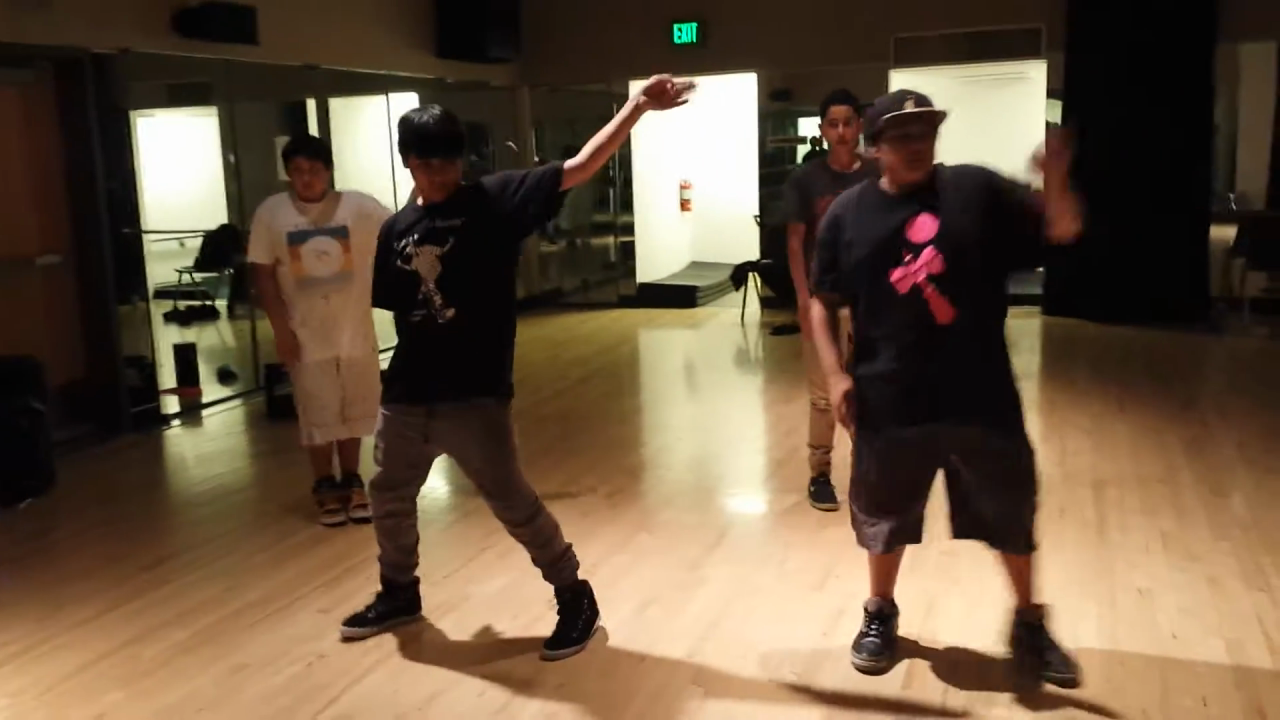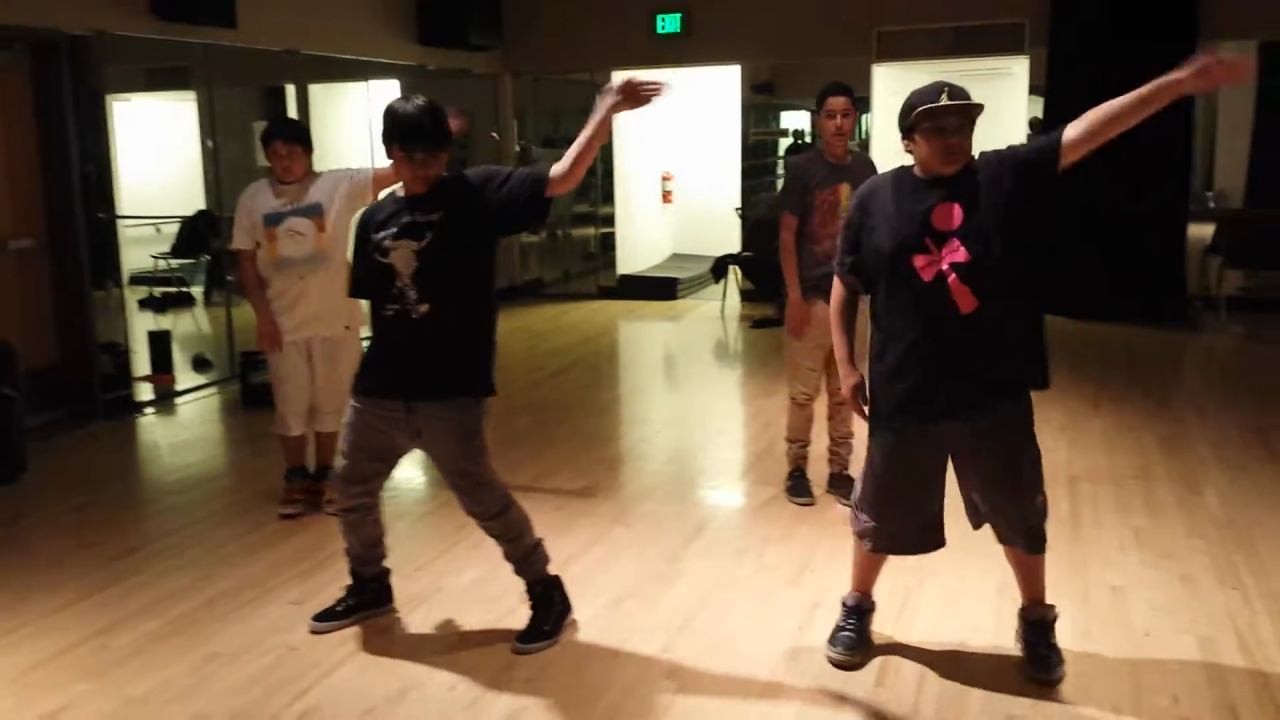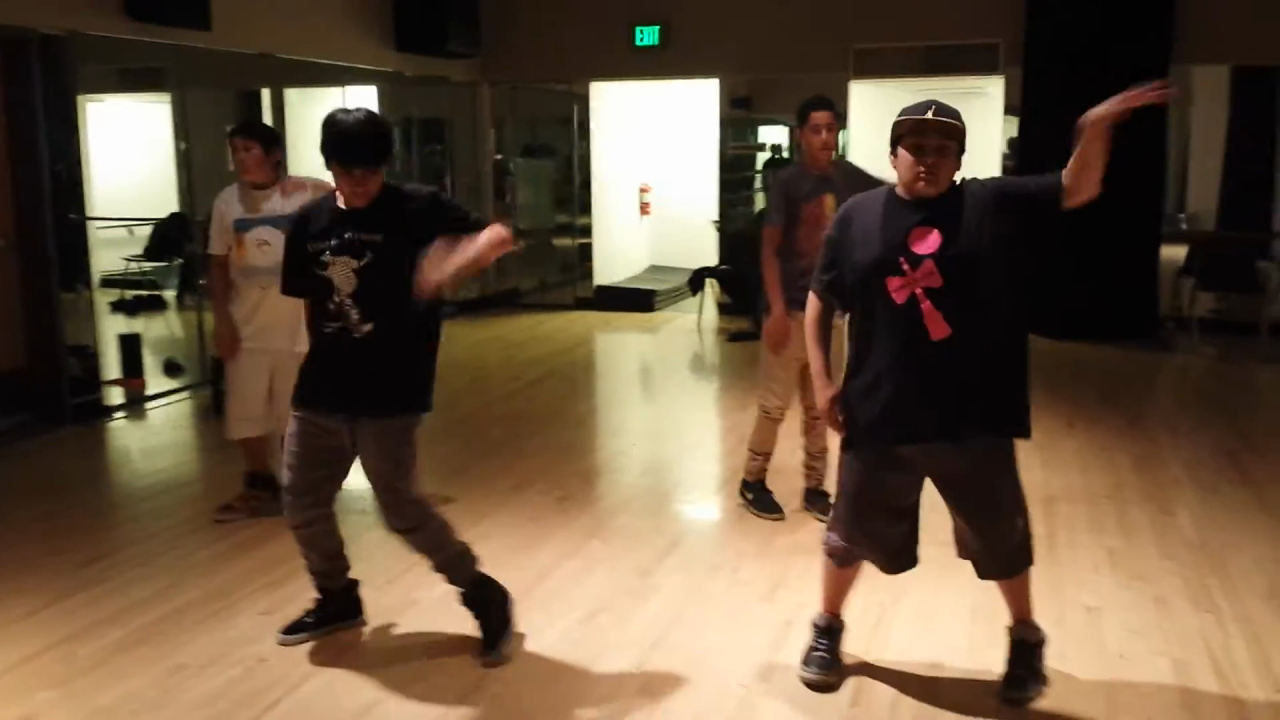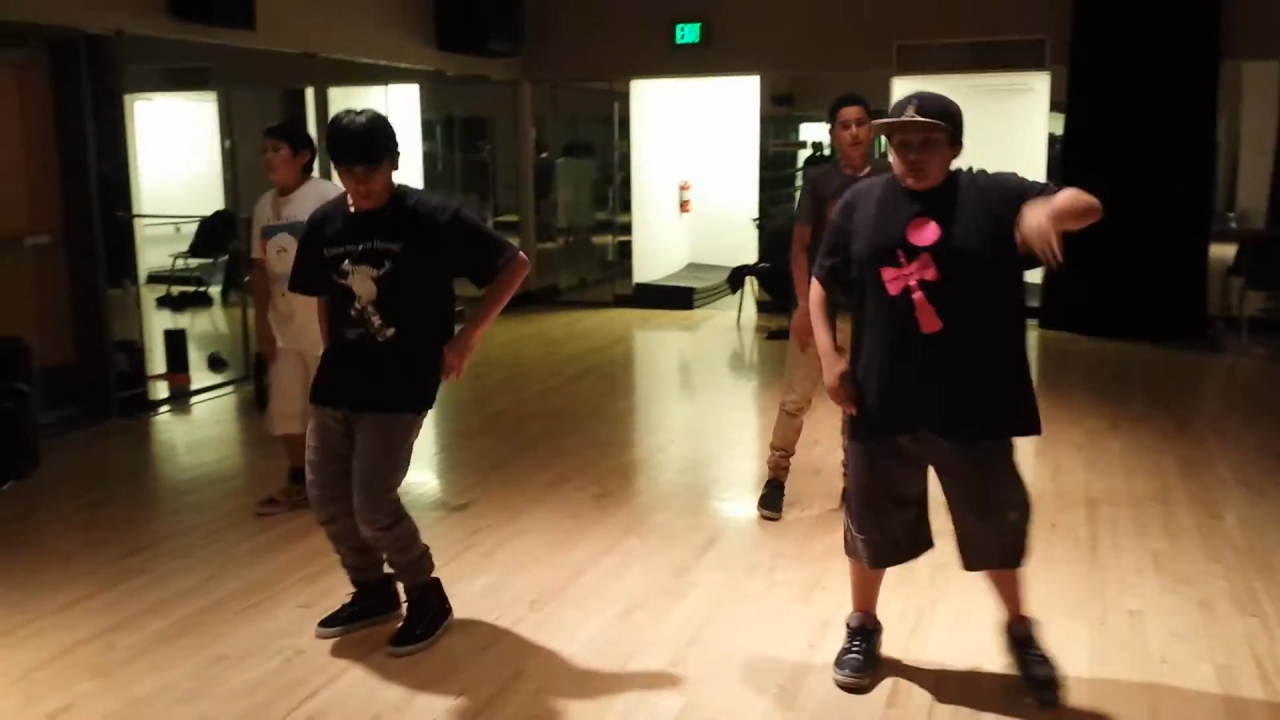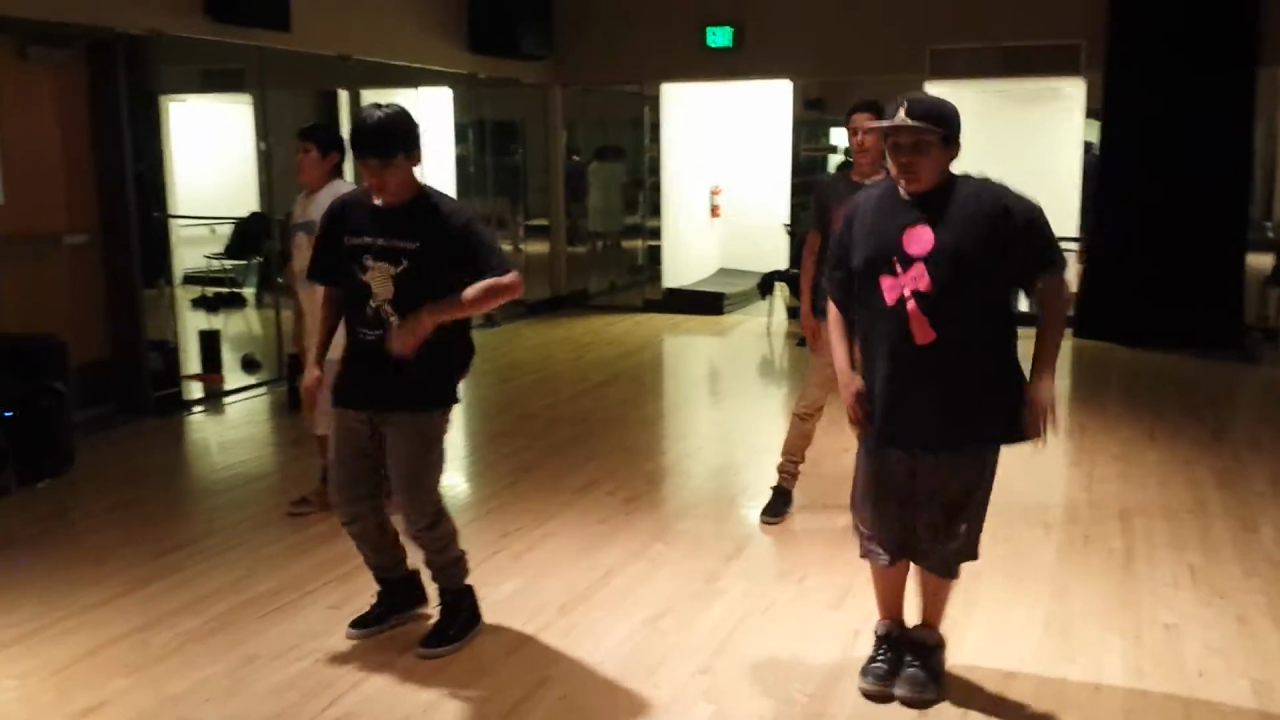
dt=0.2s
person 1, frame 1
left shoulder: (978, 190)
right shoulder: (847, 215)
left elbow: (1062, 231)
right elbow: (822, 302)
left wrist: (1056, 182)
right wrist: (837, 375)
left hip: (979, 392)
right hip: (890, 396)
left knee: (1009, 507)
right knee: (885, 516)
left ankle: (1029, 623)
right ankle: (880, 615)
person 1, frame 2
left shoulder: (1010, 176)
right shoulder: (876, 201)
left elbow: (1086, 131)
right elbow: (843, 288)
left wrist: (1178, 82)
right wrist: (846, 365)
left hip: (995, 388)
right hip: (909, 394)
left knee: (1019, 513)
right knee: (883, 510)
left ankle: (1036, 621)
right ankle: (856, 610)
person 1, frame 3
left shoulder: (991, 205)
right shoulder: (857, 216)
left elbow: (1078, 187)
right elbow: (819, 302)
left wrist: (1096, 129)
right wrist: (822, 381)
left hip: (972, 414)
right hip: (879, 411)
left knee: (998, 534)
right knee: (854, 530)
left ankle: (1025, 640)
right ankle: (826, 630)
person 1, frame 4
left shoulder: (993, 197)
right shoulder: (861, 204)
left elbow: (1087, 206)
right elbow: (821, 286)
left wrist: (1046, 210)
right wrist: (831, 357)
left hip: (974, 404)
right hip: (882, 401)
left knee: (995, 523)
right knee: (871, 525)
left ankle: (1021, 632)
right ankle: (862, 629)
person 1, frame 5
left shoulder: (993, 207)
right shoulder: (863, 211)
left elbow: (1050, 284)
right elbow: (838, 301)
left wrist: (1042, 374)
right wrist: (847, 374)
left hip: (964, 411)
right hip: (886, 407)
left knee: (944, 536)
right knee: (884, 530)
left ankle: (929, 641)
right ankle: (890, 636)
person 2, frame 1
left shoulder: (496, 199)
right shoulder: (395, 230)
left elbow: (575, 171)
left wrist: (634, 109)
right wrist: (415, 360)
left hip: (473, 390)
right hip: (408, 388)
left knee: (511, 500)
right knee: (388, 496)
left ankle: (575, 598)
right ankle: (398, 593)
person 2, frame 2
left shoulder: (477, 193)
right shoulder: (374, 220)
left elbow: (561, 179)
left wrist: (608, 108)
right wrist: (388, 354)
left hip: (450, 385)
right hip: (381, 383)
left knee: (481, 494)
right knee: (352, 489)
left ankle: (547, 592)
right ankle: (369, 587)
person 2, frame 3
left shoulder: (417, 210)
right shoulder: (309, 222)
left elbow: (499, 235)
left wrist: (455, 260)
right wrist: (324, 357)
left hip: (388, 394)
right hip: (320, 390)
left knee: (400, 506)
right knee: (301, 501)
left ankle: (483, 595)
right ankle: (338, 598)
person 2, frame 4
left shoulder: (434, 218)
right shoulder: (324, 224)
left elbow: (515, 264)
left wrist: (468, 335)
right wrist: (335, 359)
left hip: (400, 388)
right hip: (336, 385)
left knee: (373, 503)
right knee: (327, 498)
left ankle: (427, 597)
right ankle: (373, 592)
person 2, frame 5
left shoulder: (447, 221)
right shoulder: (344, 214)
left elbow: (509, 283)
left wrist: (435, 315)
right wrist: (317, 360)
left hip: (419, 388)
right hip: (357, 385)
left knee: (417, 502)
right knee: (350, 496)
left ankle: (459, 601)
right ankle: (400, 588)
person 3, frame 1
left shoulder: (874, 175)
right shoulder: (806, 178)
right elbow: (795, 243)
right wrist: (804, 300)
right knee: (824, 395)
right ankle: (819, 476)
person 3, frame 2
left shoulder: (865, 168)
right shoulder: (802, 168)
right elbow: (787, 235)
right wrist: (794, 296)
right hip: (811, 296)
left knee: (844, 392)
right knee: (804, 390)
left ankle: (839, 472)
right ankle: (796, 469)
person 3, frame 3
left shoulder: (848, 176)
right shoulder: (787, 181)
right elbow: (769, 249)
right wrist: (776, 309)
right hip: (791, 309)
left knee: (819, 405)
right knee: (774, 402)
left ankle: (815, 487)
right ankle: (753, 481)
person 3, frame 4
left shoulder: (886, 177)
right shoulder: (819, 180)
right elbow: (799, 246)
right wrist: (803, 306)
right knee: (795, 398)
right ankle: (775, 480)
person 3, frame 5
right shoulder: (830, 188)
right elbow: (811, 251)
right wrist: (806, 308)
right hip: (831, 316)
right knee: (809, 405)
right ankle: (784, 486)
person 4, frame 1
left shoulder: (359, 206)
right shoulder: (270, 212)
right elbow: (263, 273)
right wrist: (281, 327)
left hip: (354, 330)
right hip: (305, 335)
left knee: (355, 409)
right knee: (318, 414)
left ankle: (351, 483)
right ankle: (326, 487)
person 4, frame 2
left shoulder: (338, 185)
right shoulder: (254, 197)
left elbow: (388, 175)
right elbow: (246, 260)
right wrist: (263, 313)
left hip: (334, 315)
right hip: (280, 320)
left knee: (331, 401)
right knee: (291, 403)
left ankle: (326, 476)
right ankle: (298, 479)
person 4, frame 3
left shoulder: (307, 192)
right shoulder: (227, 201)
right elbow: (218, 265)
right wrist: (221, 318)
left hip: (296, 325)
right hip: (246, 327)
left knee: (295, 412)
right knee: (243, 410)
right ankle: (258, 486)
person 4, frame 4
left shoulder: (327, 196)
right shoulder: (265, 205)
right elbow: (260, 269)
right wrist: (261, 321)
left hip: (327, 327)
right hip: (284, 329)
right knee: (285, 409)
right ankle: (300, 481)
person 4, frame 5
left shoulder: (345, 197)
right shoulder: (303, 202)
right wrist: (297, 320)
left hip: (347, 326)
right hip: (315, 327)
right knee: (320, 410)
right ankle: (332, 483)
